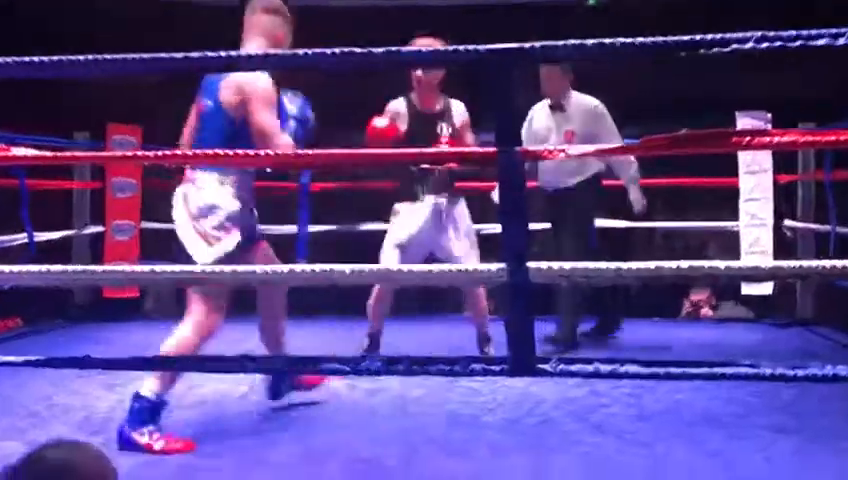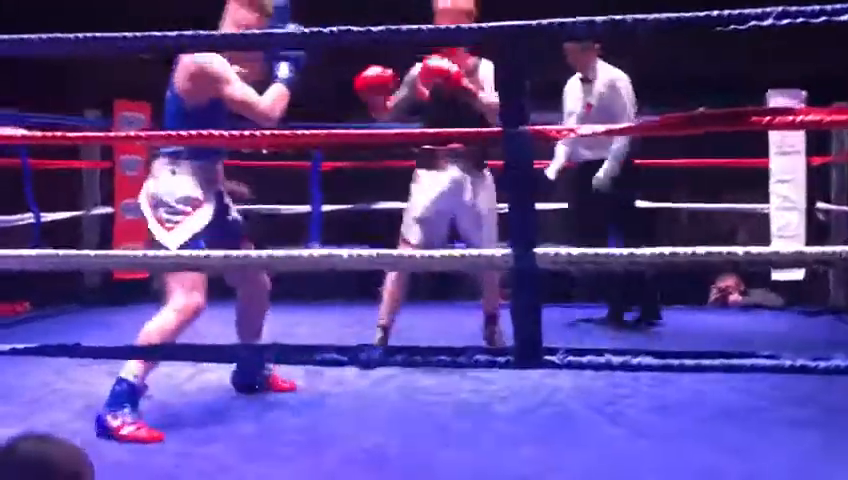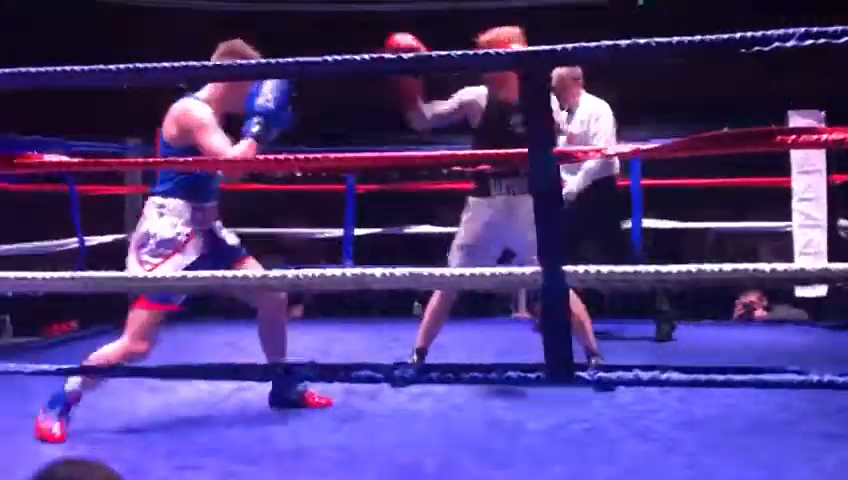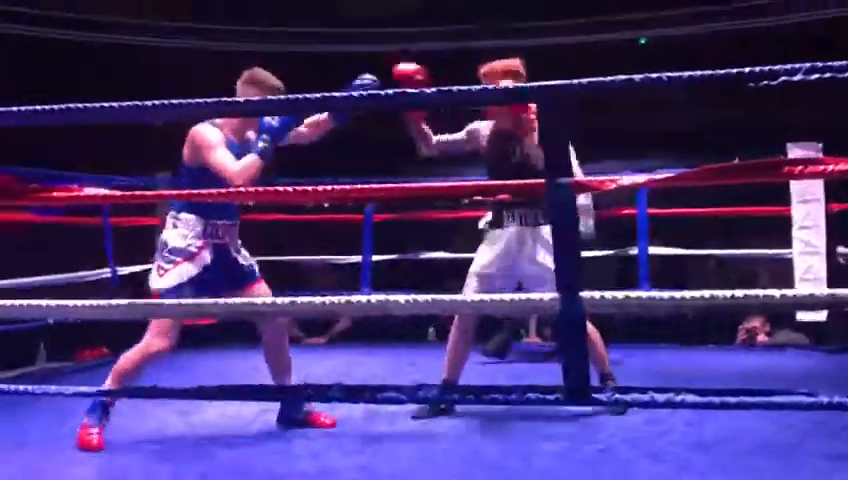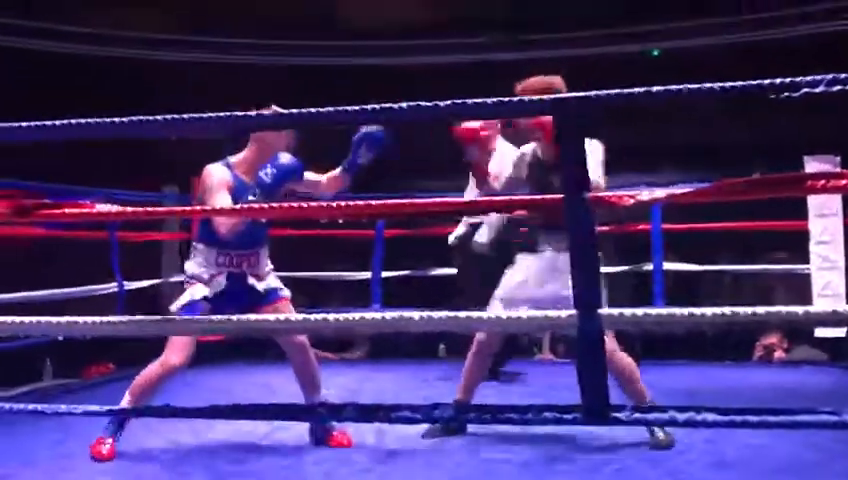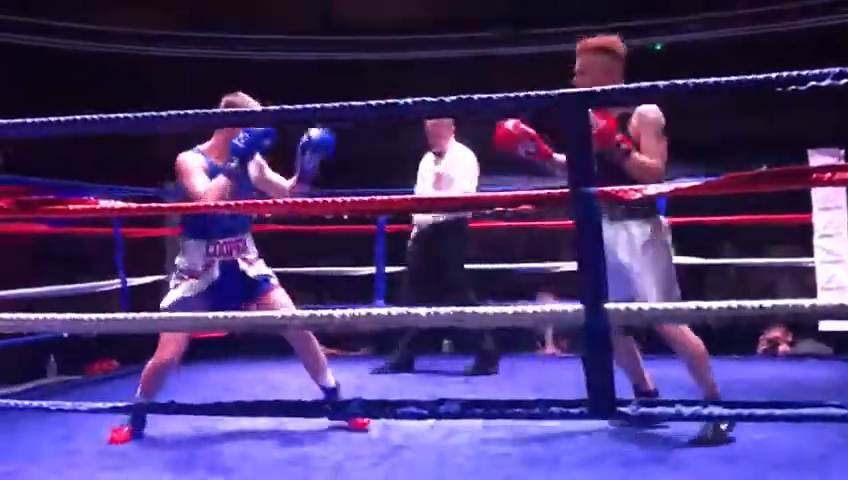
dt=0.4s
person 1, frame 1
left shoulder: (219, 73)
right shoulder: (252, 79)
left elbow: (188, 143)
right elbow: (274, 153)
right wrist: (293, 132)
left hip: (225, 198)
right hip: (213, 204)
left knee: (274, 282)
right knee: (204, 320)
left ankle: (282, 373)
right ankle: (140, 422)
person 1, frame 2
left shoulder: (220, 63)
right shoulder: (204, 63)
left elbow: (255, 72)
right elbow: (267, 111)
right wrist: (289, 64)
left hip: (205, 193)
right hip: (178, 195)
left knee: (257, 284)
right knee: (188, 302)
left ankle: (250, 370)
right ankle: (119, 407)
person 1, frame 3
left shoulder: (209, 115)
right shoulder: (192, 111)
right elbow: (232, 163)
left wrist: (268, 128)
right wrist: (260, 122)
left hip: (204, 228)
right hip: (169, 233)
left knee: (273, 300)
right knee: (137, 344)
left ankle: (285, 387)
right ankle: (58, 404)
person 1, frame 4
left shoulder: (249, 136)
right shoulder: (204, 134)
left elbow: (303, 134)
right elbow: (238, 178)
left wrist: (344, 107)
right wrist: (267, 142)
left hip: (226, 247)
right hip: (188, 247)
left knee: (275, 325)
right knee: (158, 342)
left ankle: (292, 408)
right ankle: (98, 411)
person 1, frame 5
left shoulder: (278, 173)
right shoulder: (216, 174)
left elbow: (326, 188)
right elbow: (226, 227)
left wrist: (356, 159)
right wrist: (262, 191)
left hip: (256, 274)
right hip: (211, 276)
left knee: (299, 344)
right knee: (173, 361)
left ankle: (320, 422)
right ankle: (115, 424)
person 1, frame 6
left shoulder: (251, 160)
right shoulder: (190, 161)
left elbow: (288, 194)
right elbow: (210, 200)
left wrist: (306, 162)
right wrist: (238, 158)
left hip: (245, 262)
right hip: (200, 267)
left knee: (299, 329)
right knee: (168, 354)
left ankle: (335, 401)
right ankle: (136, 419)
person 2, frame 1
left shoulder: (456, 111)
right shoulder: (397, 109)
right wrist: (382, 145)
left hip: (449, 206)
right hip: (411, 207)
right knee: (387, 278)
left ankle: (484, 342)
right ankle: (372, 341)
person 2, frame 2
left shoulder: (486, 71)
right shoulder: (421, 72)
left elbow: (498, 115)
right elbow: (386, 114)
left wrist: (463, 87)
right wrist: (376, 101)
left hip: (473, 175)
right hip: (432, 174)
right knee: (407, 252)
left ankle: (491, 324)
right ankle: (382, 335)
person 2, frame 3
right shoulder: (474, 99)
right elbow: (421, 120)
right wrist: (409, 78)
left hip: (529, 203)
right hip: (485, 205)
left ankle: (594, 357)
right ankle: (418, 357)
person 2, frame 4
left shoulder: (542, 124)
right shoulder: (482, 131)
right elbow: (430, 147)
left wrist: (523, 122)
right wrist: (413, 107)
left hip: (540, 233)
right hip: (501, 234)
right knee: (464, 314)
left ankle: (608, 381)
person 2, frame 5
left shoulder: (587, 147)
right shoulder: (527, 156)
left elbow: (595, 194)
left hip: (575, 261)
right hip: (533, 261)
left knee: (603, 347)
right knee: (486, 338)
right ankle: (458, 414)
person 2, frame 6
left shoulder: (644, 113)
right shoulder: (592, 114)
left elbow: (655, 175)
left wrist: (614, 143)
right wrist: (535, 148)
left hip: (640, 230)
right hip: (604, 229)
left knee: (667, 323)
right ankle: (648, 398)
person 3, frame 1
left shoulder: (589, 108)
right shoulder: (537, 113)
left elbow: (615, 149)
left wrist: (633, 187)
left hip: (581, 190)
right hip: (552, 193)
left knee: (573, 255)
right knee: (578, 256)
left ankle: (566, 330)
right ankle: (607, 319)
person 3, frame 2
left shoulder: (615, 81)
right shoulder: (572, 85)
left wrist: (610, 168)
right wrist: (558, 161)
left hip: (610, 170)
right hip: (584, 169)
left knee: (627, 235)
right knee: (586, 235)
left ankle: (649, 306)
right ankle: (616, 301)
person 3, frame 3
left shoulder: (597, 109)
right shoulder: (562, 115)
left elbow: (601, 153)
left wrist: (577, 182)
right wrist: (563, 186)
left hip: (596, 190)
right hip: (574, 192)
left knee: (617, 254)
right knee: (563, 254)
left ankle: (661, 311)
person 3, frame 4
left shoulder: (553, 139)
right shoulder: (520, 140)
left elbow: (574, 178)
right elbow: (511, 185)
left wrist: (584, 217)
right wrist: (494, 213)
left hip: (545, 216)
right hip: (526, 216)
left ankle: (505, 340)
right ankle: (571, 341)
person 3, frame 5
left shoulder: (508, 155)
right shoulder: (479, 158)
left wrist: (487, 231)
right wrist: (461, 229)
left hip: (495, 233)
right hip: (476, 231)
left knee: (485, 296)
right knee: (472, 294)
left ankle: (492, 362)
person 3, frame 6
left shoulder: (463, 158)
right shoulder: (428, 160)
left elbow: (459, 196)
left wrist: (429, 217)
right wrist: (417, 230)
left hip: (447, 233)
right hip: (426, 234)
left knee: (457, 295)
right knee: (417, 294)
left ankle: (487, 354)
right ankle: (405, 355)
